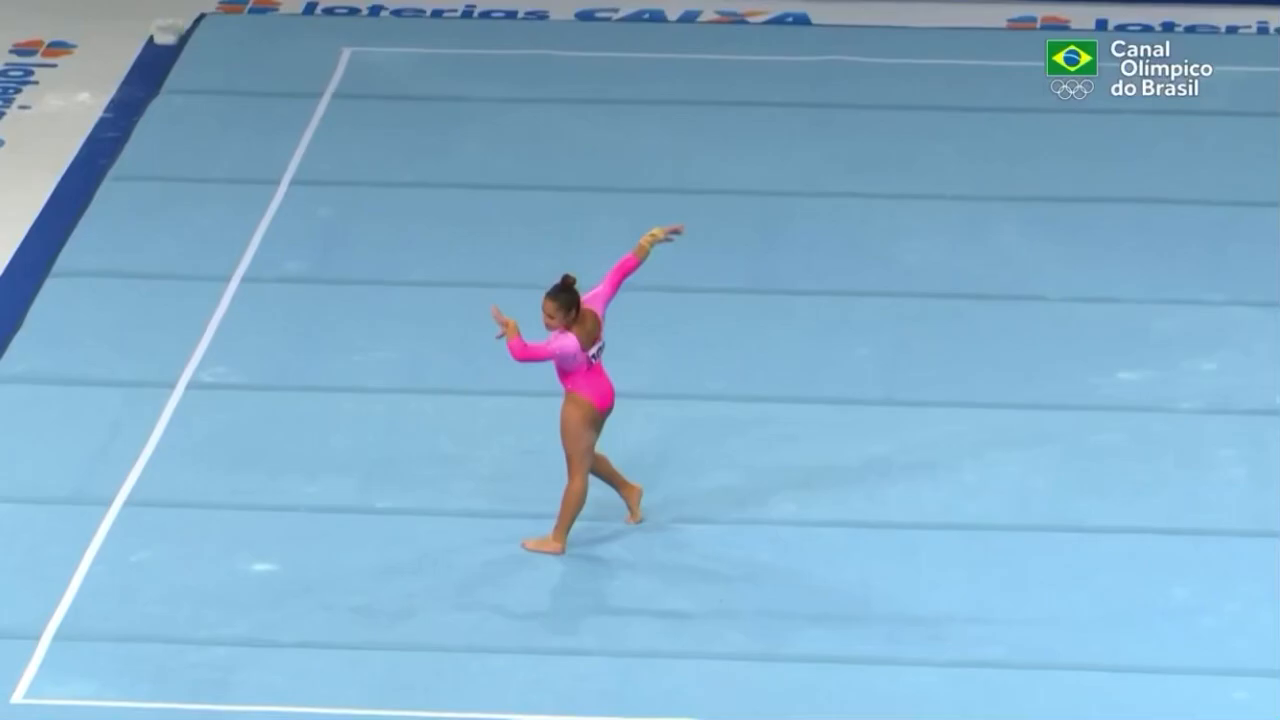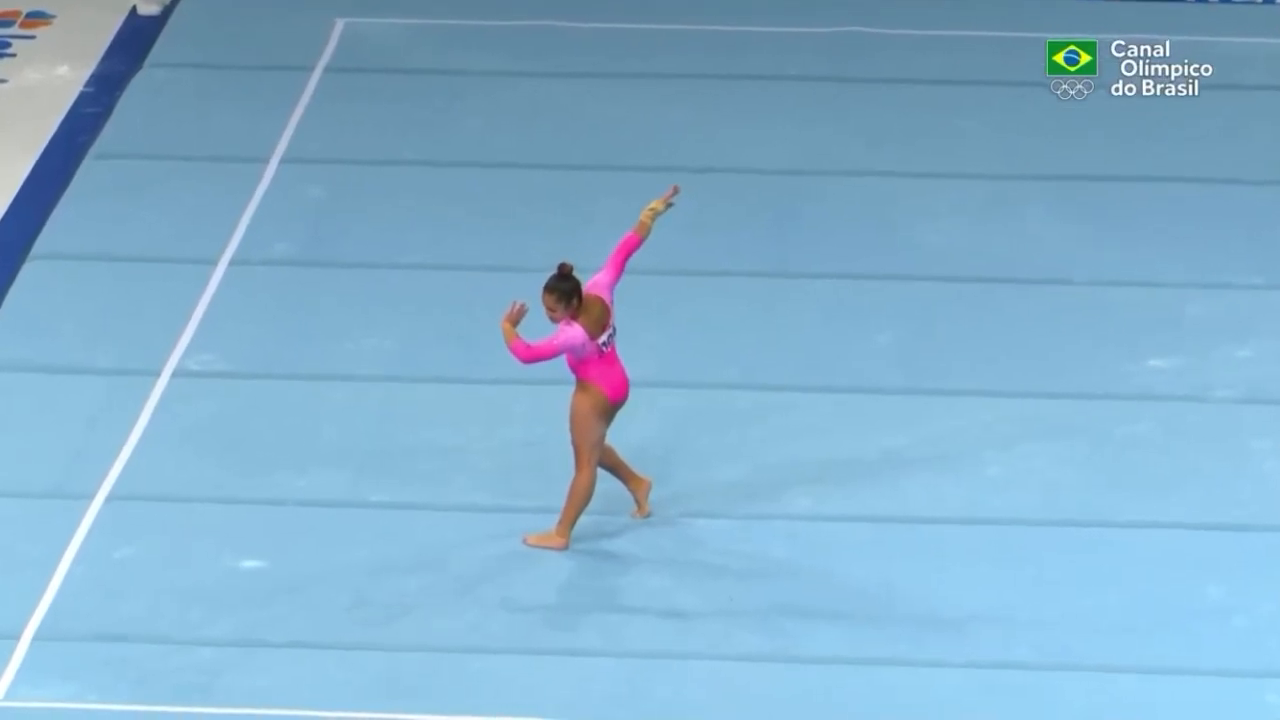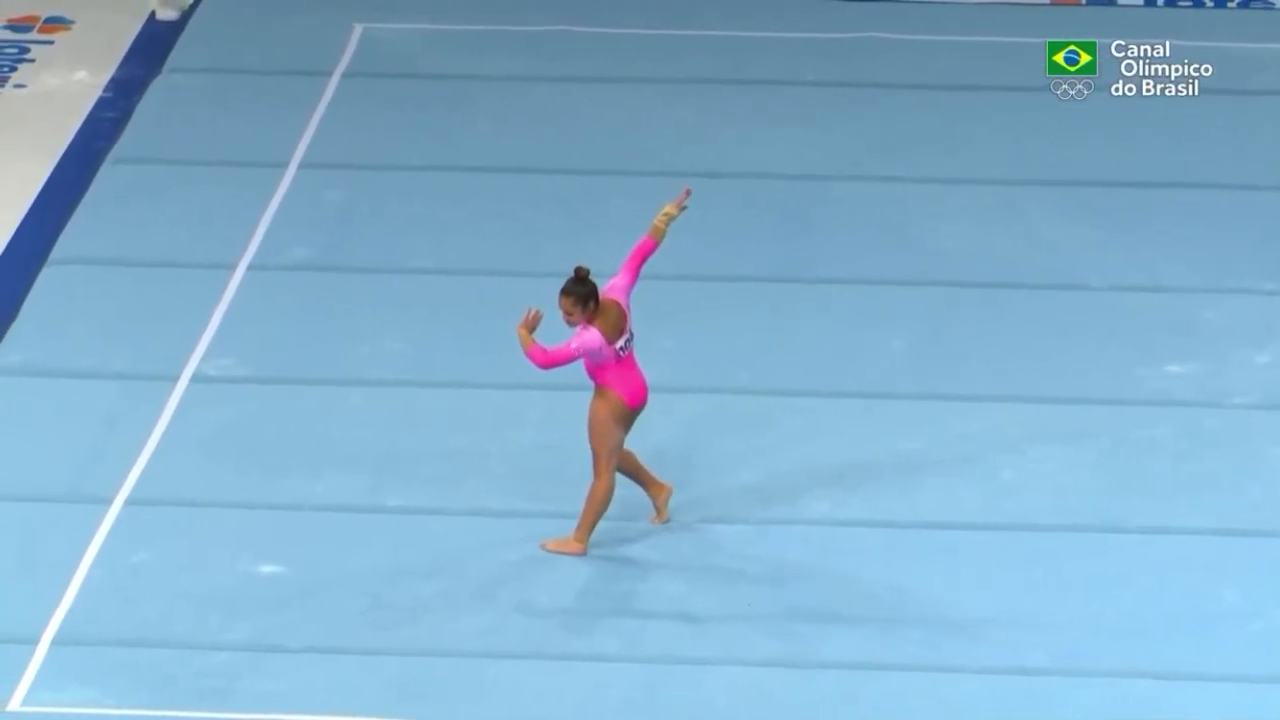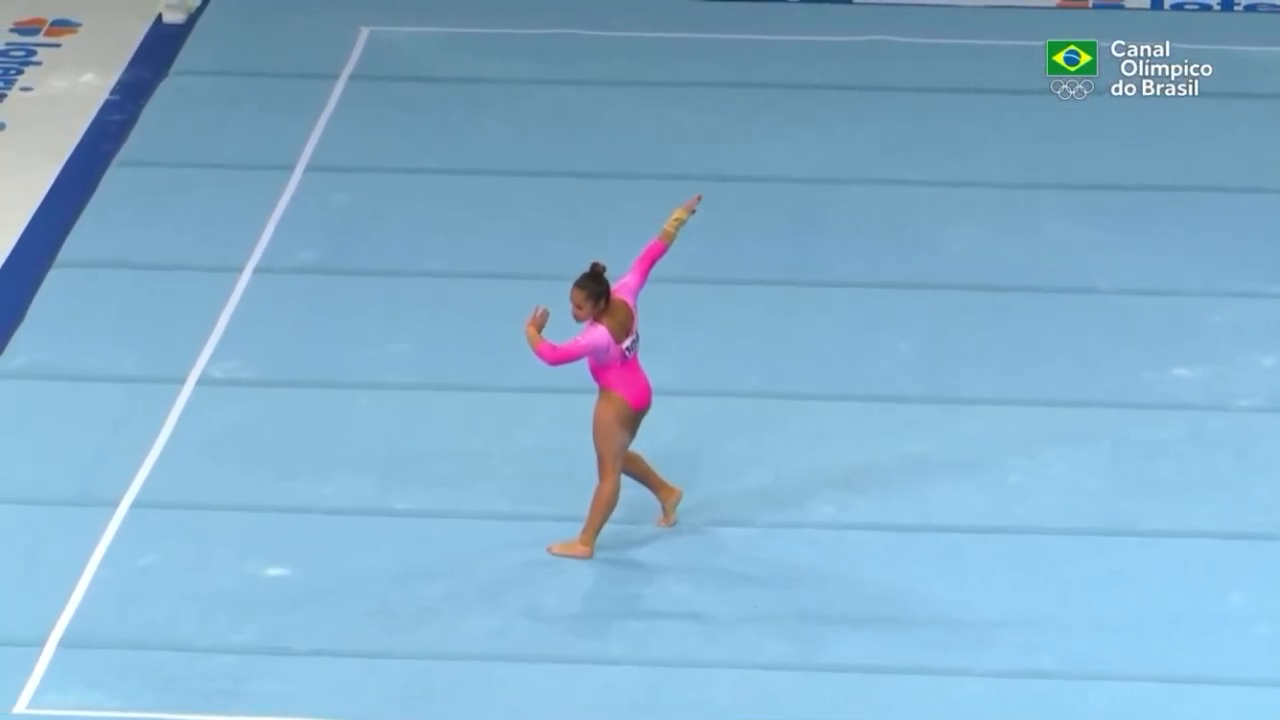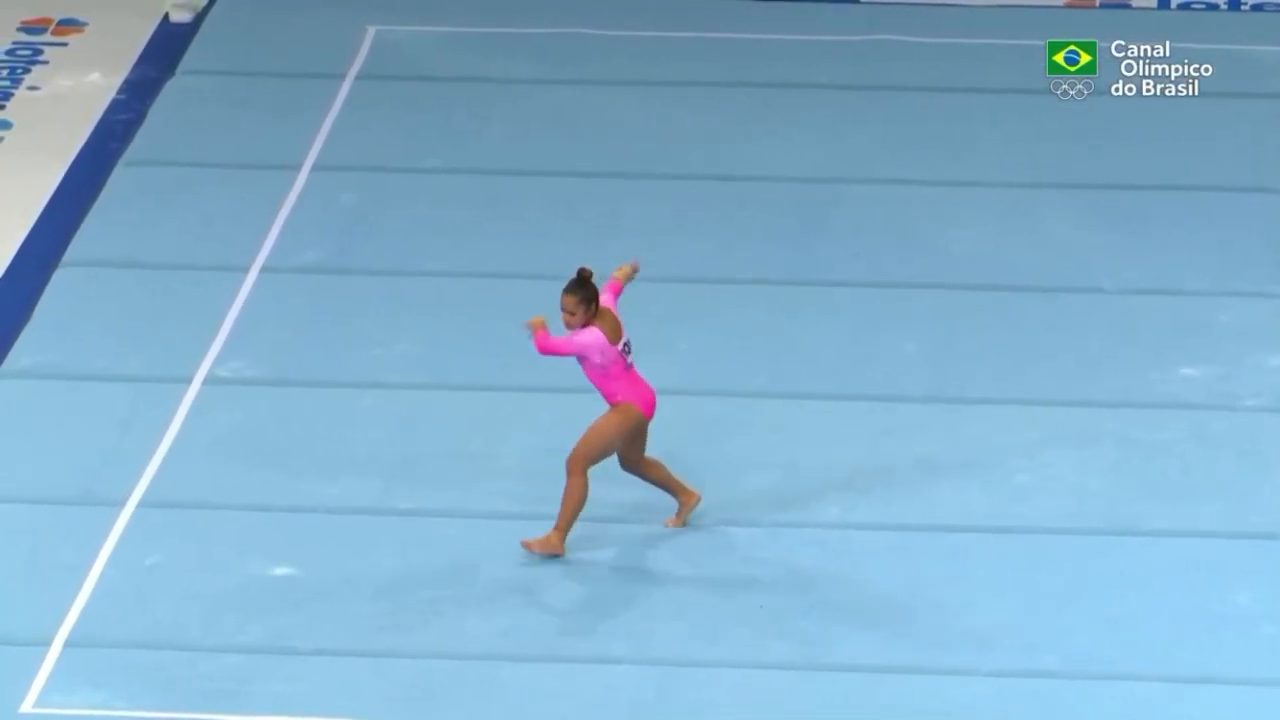
dt=1s
person 1, frame 1
left shoulder: (567, 343)
right shoulder: (593, 306)
left elbow: (522, 352)
right elbow: (620, 271)
left wrist: (508, 327)
right wrist: (649, 240)
left hip: (583, 403)
right hip: (601, 394)
left knee: (577, 472)
right knee: (585, 456)
left ankle: (556, 539)
right ankle: (628, 489)
person 1, frame 2
left shoulder: (573, 335)
right shoulder: (599, 291)
left elbow: (527, 354)
right elbow: (623, 250)
left wrist: (507, 328)
right wrist: (650, 214)
left hip: (595, 393)
right hip: (615, 384)
left knee: (585, 464)
right knee: (593, 448)
left ankle: (560, 534)
right ankle: (637, 483)
person 1, frame 3
left shoulder: (590, 339)
right shoulder: (616, 295)
left elbow: (544, 360)
right elbow: (638, 255)
left wrist: (524, 334)
right wrist: (664, 219)
left hip: (613, 398)
right hip: (634, 389)
left knee: (603, 470)
right knee: (613, 454)
left ankle: (578, 540)
right ankle: (657, 489)
person 1, frame 4
left shoulder: (598, 336)
right shoulder: (624, 296)
left elbow: (553, 355)
right elbow: (649, 256)
left wrist: (532, 331)
right wrist: (677, 220)
left hip: (617, 400)
right hip: (638, 391)
left knee: (608, 472)
right knee: (619, 456)
left ankle: (584, 543)
right ankle: (666, 491)
person 1, frame 5
left shoulder: (589, 340)
right shoulder: (604, 307)
left elbow: (546, 346)
right elbow: (611, 286)
left wrist: (537, 327)
right wrist: (622, 276)
left hip: (629, 408)
right hip: (639, 401)
left knee: (576, 464)
right knee: (631, 461)
left ankle: (555, 539)
right ankle: (684, 496)
